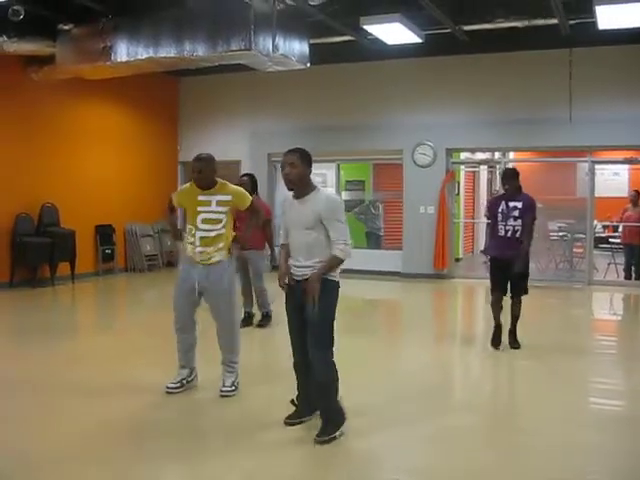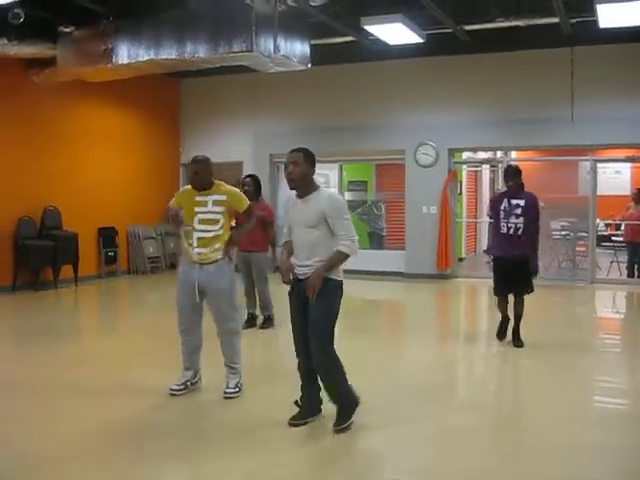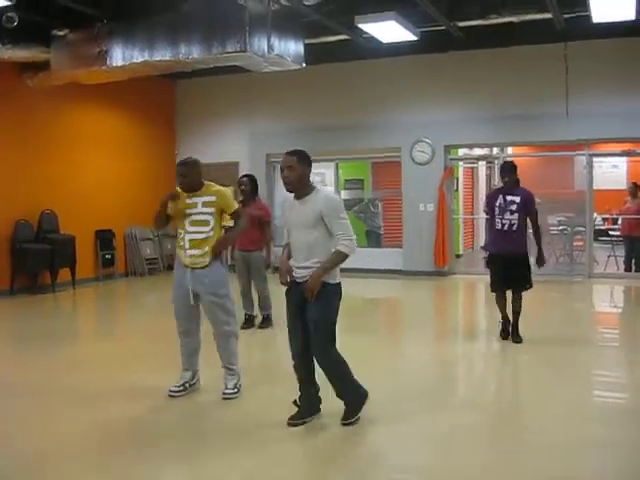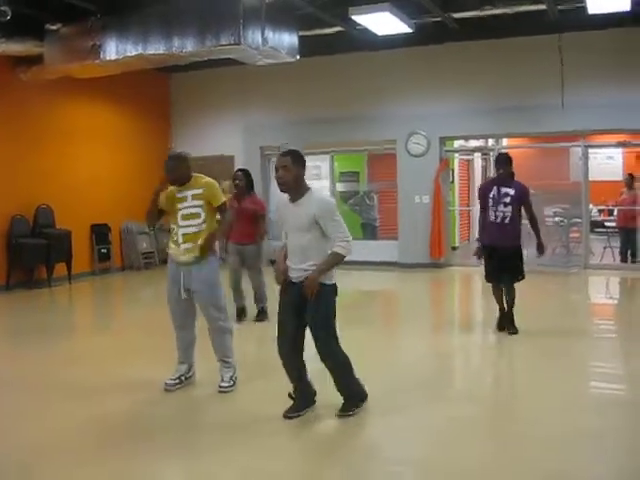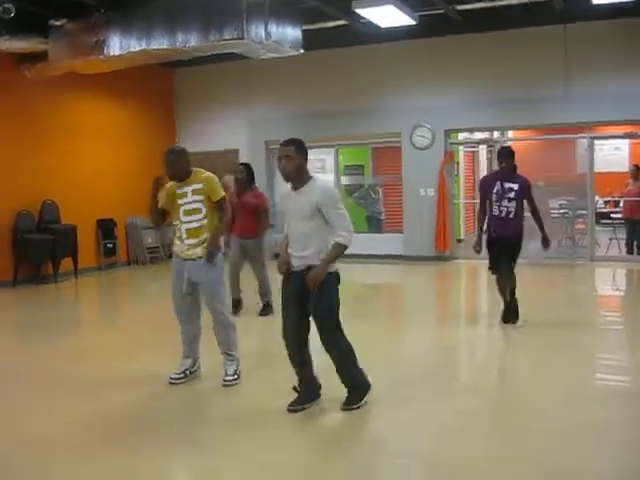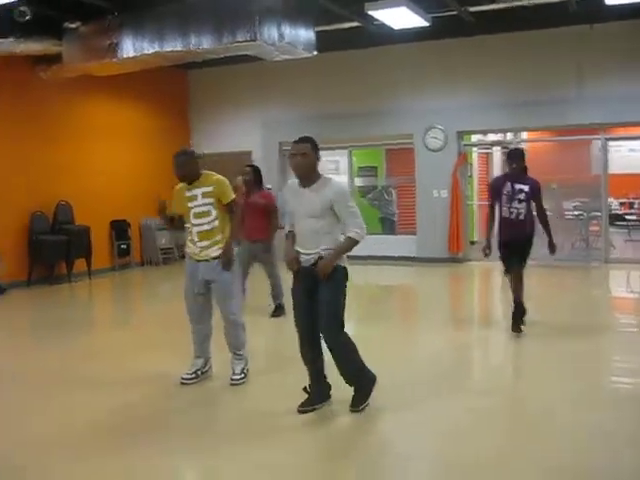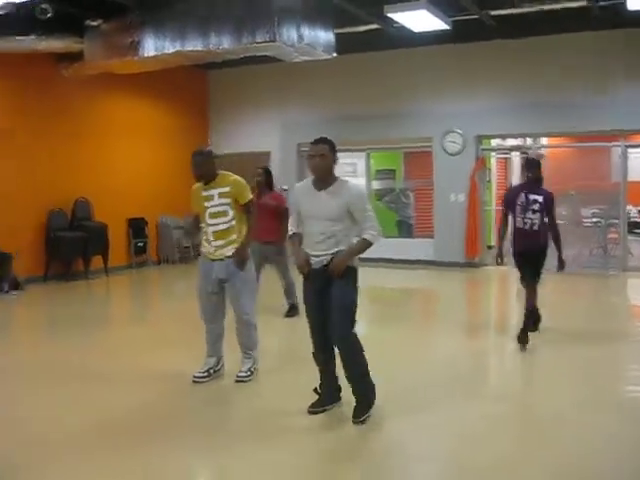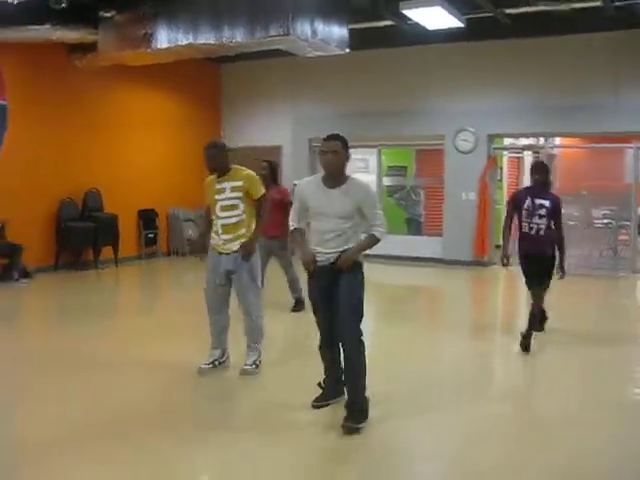
dt=0.1s
person 1, frame 1
left shoulder: (328, 201)
right shoulder: (286, 203)
left elbow: (343, 248)
left wrist: (317, 276)
right wrist: (283, 263)
left hip: (322, 284)
right hip: (295, 283)
left knee: (319, 352)
right knee: (299, 351)
left ankle: (332, 417)
right ankle: (306, 403)
person 1, frame 2
left shoulder: (330, 200)
right shoulder: (290, 203)
left elbow: (349, 243)
left wrist: (320, 272)
right wrist: (286, 259)
left hip: (325, 284)
right hip: (299, 283)
left knee: (321, 349)
right knee: (303, 349)
left ankle: (347, 404)
right ankle: (310, 403)
person 1, frame 3
left shoulder: (327, 201)
right shoulder: (287, 205)
left elbow: (347, 243)
left wrist: (320, 273)
right wrist: (285, 261)
left hip: (323, 285)
right hip: (296, 284)
left knee: (323, 349)
right knee: (299, 350)
left ankle: (355, 398)
right ankle: (309, 403)
person 1, frame 4
left shoulder: (321, 203)
right shoulder: (282, 206)
left elbow: (343, 244)
left wrist: (318, 275)
right wrist: (280, 262)
left hip: (319, 285)
right hip: (291, 285)
left knee: (327, 346)
right knee: (287, 346)
left ankle: (355, 395)
right ankle: (304, 396)
person 1, frame 5
left shoulder: (324, 191)
right shoulder: (285, 196)
left elbow: (345, 234)
left wrist: (322, 267)
right wrist: (283, 252)
left hip: (321, 275)
right hip: (294, 275)
left knee: (331, 336)
right knee: (293, 337)
left ankle: (358, 387)
right ankle: (308, 390)
person 1, frame 6
left shoulder: (336, 190)
right shoulder: (290, 190)
left elbow: (357, 230)
left wrist: (334, 257)
right wrist: (289, 249)
left hip: (331, 269)
right hip: (302, 270)
left knee: (332, 333)
right knee: (306, 335)
left ankle: (363, 383)
right ankle: (319, 390)
person 1, frame 7
left shoulder: (352, 192)
right shoulder: (298, 191)
left elbow: (371, 232)
left wrist: (346, 256)
right wrist: (298, 253)
left hip: (340, 271)
right hip: (312, 272)
left knee: (342, 334)
right knee: (319, 337)
left ankle: (365, 394)
right ankle: (329, 392)
person 1, frame 8
left shoulder: (362, 191)
right shoulder: (305, 187)
left elbow: (378, 229)
right elbow: (295, 221)
left wrist: (356, 251)
right wrist: (303, 250)
left hip: (348, 268)
right hip: (318, 268)
left knee: (349, 333)
right knee: (327, 334)
left ankle: (357, 406)
right ankle: (333, 385)
person 2, frame 1
left shoulder: (233, 193)
right shoulder: (185, 192)
left elbow: (256, 212)
right elbow: (170, 207)
right wrist: (174, 229)
left hip: (219, 264)
right hip: (189, 263)
left knee: (226, 321)
right knee: (182, 319)
left ankle: (230, 372)
right ankle: (186, 371)
person 2, frame 2
left shoulder: (230, 193)
right shoulder: (184, 194)
left elbow: (251, 216)
right elbow: (168, 214)
left wrist: (239, 235)
right wrist: (173, 216)
left hip: (218, 265)
right hip: (189, 264)
left knee: (227, 321)
right knee: (188, 322)
left ankle: (233, 374)
right ankle: (190, 373)
person 2, frame 3
left shoulder: (219, 193)
right shoulder: (176, 198)
left elbow: (240, 219)
right elbow: (158, 224)
left wrist: (227, 240)
right wrist: (166, 202)
left hip: (211, 267)
right hip: (183, 268)
left knee: (223, 323)
right knee: (186, 325)
left ankle: (232, 375)
right ankle: (190, 374)
person 2, frame 4
left shoulder: (207, 186)
right shoulder: (167, 193)
left elbow: (225, 216)
right elbow: (151, 221)
left wrist: (211, 241)
right wrist: (156, 195)
left hip: (203, 261)
right hip: (176, 263)
left knee: (216, 316)
right knee: (181, 318)
left ankle: (227, 368)
right ankle: (185, 367)
person 2, frame 5
left shoulder: (207, 180)
right shoulder: (168, 189)
left elbow: (224, 212)
right elbow: (156, 221)
left wrist: (215, 241)
right wrist: (154, 194)
left hip: (207, 256)
right hip: (181, 258)
left knee: (219, 310)
right knee: (185, 313)
left ankle: (231, 361)
right ankle: (190, 361)
person 2, frame 6
left shoulder: (218, 183)
right shoulder: (178, 191)
left elbow: (235, 215)
right elbow: (177, 223)
left wrist: (229, 247)
right wrist: (164, 215)
left hip: (219, 258)
right hip: (194, 260)
left knee: (230, 312)
right knee: (197, 314)
left ankle: (240, 361)
right ankle: (201, 362)
person 2, frame 7
left shoulder: (235, 183)
right shoulder: (196, 190)
left elbow: (252, 215)
left wrist: (244, 247)
left hip: (235, 257)
right hip: (208, 259)
left knee: (243, 311)
right knee: (210, 313)
left ankle: (248, 359)
right ankle: (213, 360)
person 2, frame 8
left shoulder: (247, 178)
right shoulder: (209, 183)
left elbow: (262, 210)
left wrist: (252, 241)
left hip: (242, 251)
right hip: (216, 251)
left knee: (249, 305)
right knee: (215, 304)
left ankle: (254, 352)
right ankle: (219, 352)
person 3, frame 1
left shoulder: (528, 202)
right shoulder: (494, 203)
left elbow: (529, 233)
left wrist: (522, 258)
right wrist: (490, 252)
left hip: (518, 257)
right hip: (498, 256)
left knee: (516, 296)
right knee: (496, 295)
left ankle: (513, 332)
right ankle: (497, 326)
person 3, frame 2
left shoulder: (530, 200)
right shoulder: (496, 200)
left elbow: (534, 231)
left wrist: (534, 259)
right wrist: (492, 251)
left hip: (522, 256)
right hip: (500, 255)
left knee: (519, 295)
right knee: (501, 294)
left ankle: (516, 331)
right ankle: (504, 320)
person 3, frame 3
left shoulder: (526, 196)
right shoulder: (492, 196)
left elbow: (535, 226)
left wrist: (540, 252)
right wrist: (488, 250)
left hip: (518, 252)
right hip: (497, 252)
left knee: (517, 291)
right knee: (499, 291)
left ankle: (515, 327)
right ankle: (505, 320)
person 3, frame 4
left shoulder: (520, 189)
right shoulder: (485, 188)
left elbow: (530, 216)
right elbow: (483, 217)
left wrist: (539, 241)
right wrist: (479, 243)
left hip: (511, 244)
right hip: (490, 243)
left knee: (509, 282)
right knee: (495, 281)
left ankle: (509, 314)
right ankle: (502, 313)
person 3, frame 5
left shoulder: (522, 182)
right shoulder: (486, 181)
left elbow: (533, 209)
right elbow: (482, 209)
left wrist: (544, 234)
right wrist: (479, 236)
left hip: (514, 235)
right hip: (494, 235)
left knee: (507, 268)
right knee: (499, 272)
left ankle: (512, 302)
right ankle: (507, 305)
person 3, frame 6
left shoulder: (533, 184)
right shoulder: (497, 183)
left elbow: (541, 212)
right elbow: (492, 211)
left wrist: (550, 238)
right wrist: (488, 239)
left hip: (524, 235)
right hip: (505, 237)
left knee: (516, 270)
right knee: (513, 273)
left ankle: (517, 311)
right ankle: (519, 307)
person 3, frame 7
left shoulder: (547, 196)
right shoulder: (512, 193)
left elbow: (552, 225)
right elbow: (504, 221)
left wrist: (560, 254)
right wrist: (500, 248)
left hip: (538, 247)
right hip: (520, 247)
left knee: (530, 284)
right knee: (529, 283)
left ankle: (525, 328)
right ankle: (534, 315)
person 3, frame 8
left shoulder: (554, 200)
right shoulder: (518, 196)
left elbow: (558, 232)
right elbow: (508, 224)
left wrist: (562, 260)
right wrist: (505, 249)
left hip: (545, 253)
right hip: (526, 251)
left knee: (538, 290)
right knee: (535, 290)
left ankle: (527, 335)
right ankle: (541, 314)
person 4, frame 1
left shoulder: (262, 206)
left elbow: (268, 231)
right elbow: (233, 227)
left wrist: (272, 252)
left hip: (255, 251)
right hip: (239, 250)
left knee: (258, 284)
right knee: (245, 285)
left ankle: (266, 313)
right ankle: (248, 314)
person 4, frame 2
left shoulder: (265, 208)
left elbow: (271, 233)
left wrist: (274, 255)
left hip: (259, 253)
right hip: (241, 252)
left knee: (261, 287)
right knee: (248, 287)
left ankle: (268, 316)
right ankle: (251, 315)
person 4, frame 3
left shoulder: (262, 207)
left elbow: (267, 232)
left wrist: (268, 254)
right wrist: (232, 247)
left hip: (257, 252)
right hip: (239, 251)
left knee: (261, 286)
right knee: (244, 287)
left ankle: (266, 316)
right ankle: (249, 316)
person 4, frame 4
left shoulder: (256, 202)
right shoulder: (231, 200)
left elbow: (262, 226)
right elbow: (229, 222)
left wrist: (259, 246)
right wrist: (226, 241)
left hip: (251, 245)
right hip: (234, 245)
left knee: (256, 279)
right knee: (234, 279)
left ankle: (262, 309)
right ankle: (241, 308)
person 4, frame 5
left shoulder: (258, 195)
right shoulder: (234, 195)
left elbow: (264, 220)
right elbow: (231, 217)
left wrist: (260, 239)
right wrist: (229, 234)
left hip: (253, 239)
right hip: (237, 238)
left knee: (260, 273)
right knee: (233, 271)
left ankle: (267, 303)
right ankle: (236, 300)
person 4, frame 6
left shoulder: (267, 196)
right shoulder: (242, 196)
left elbow: (274, 219)
right elbow: (241, 218)
left wrist: (270, 239)
right wrist: (239, 236)
left hip: (263, 242)
right hip: (246, 241)
left knee: (272, 274)
right knee: (240, 274)
left ankle: (279, 304)
person 4, frame 7
left shoulder: (278, 198)
right shoulder: (254, 198)
left elbow: (285, 221)
right elbow: (252, 219)
left wrist: (282, 241)
right wrist: (250, 238)
left hip: (274, 244)
right hip: (257, 243)
left knee: (285, 275)
left ankle: (293, 304)
person 4, frame 8
left shoulder: (282, 192)
left elbow: (289, 215)
left wrist: (286, 236)
left hip: (278, 238)
right hip: (262, 237)
left knee: (288, 269)
left ankle: (299, 299)
